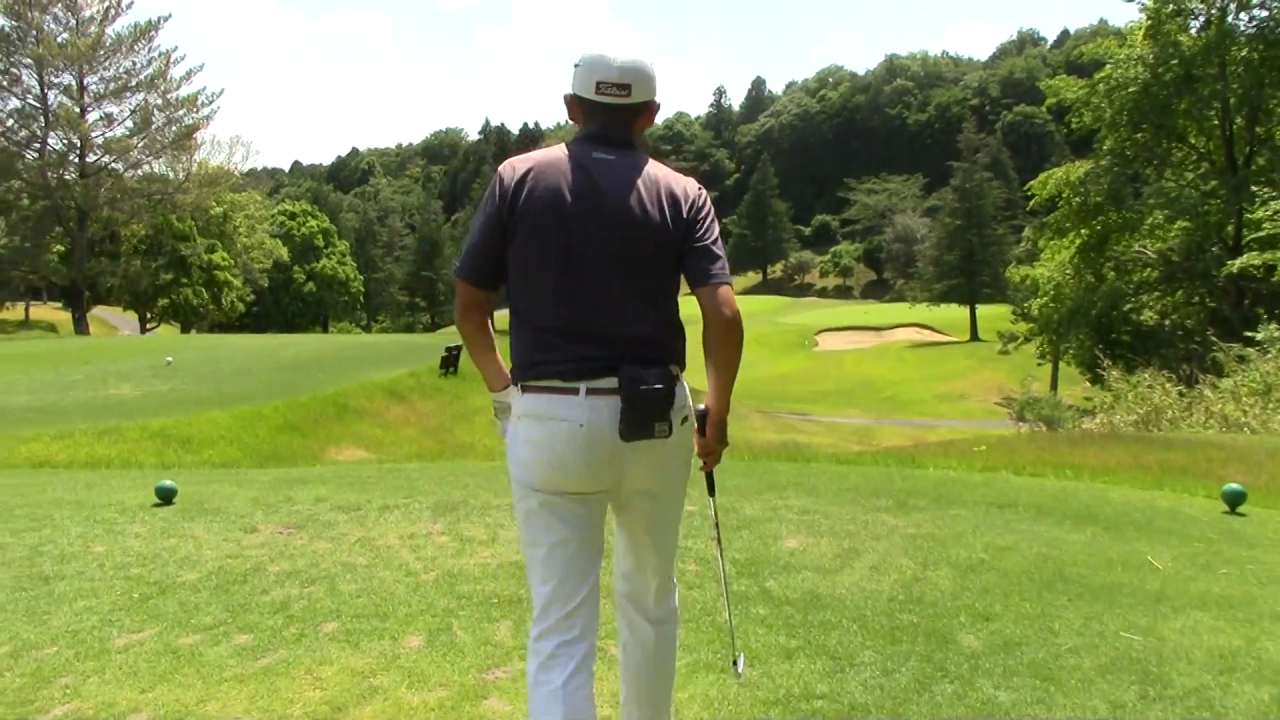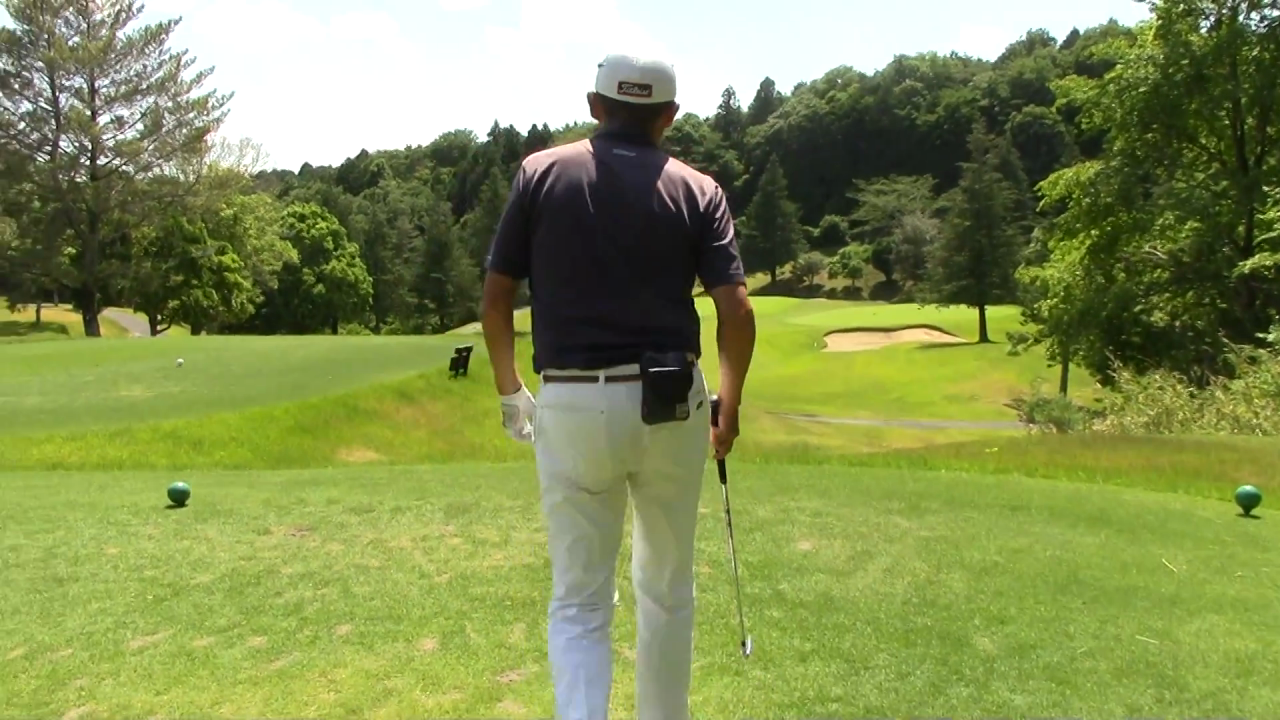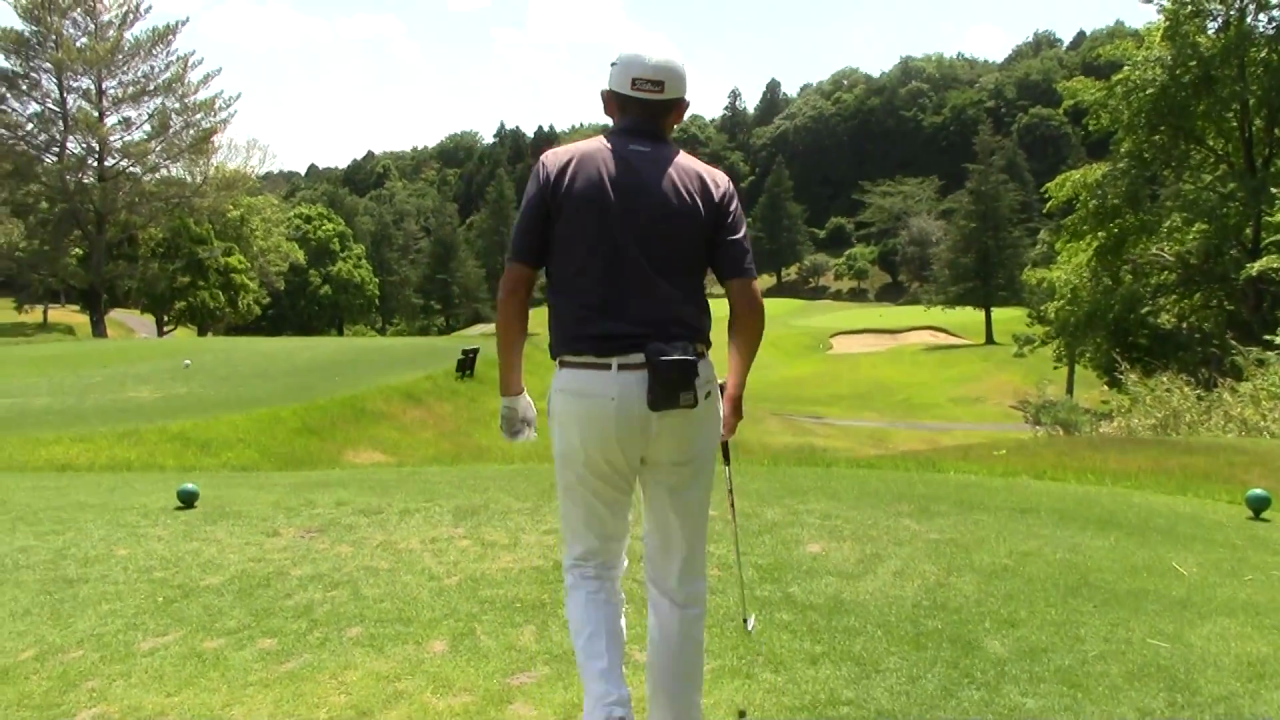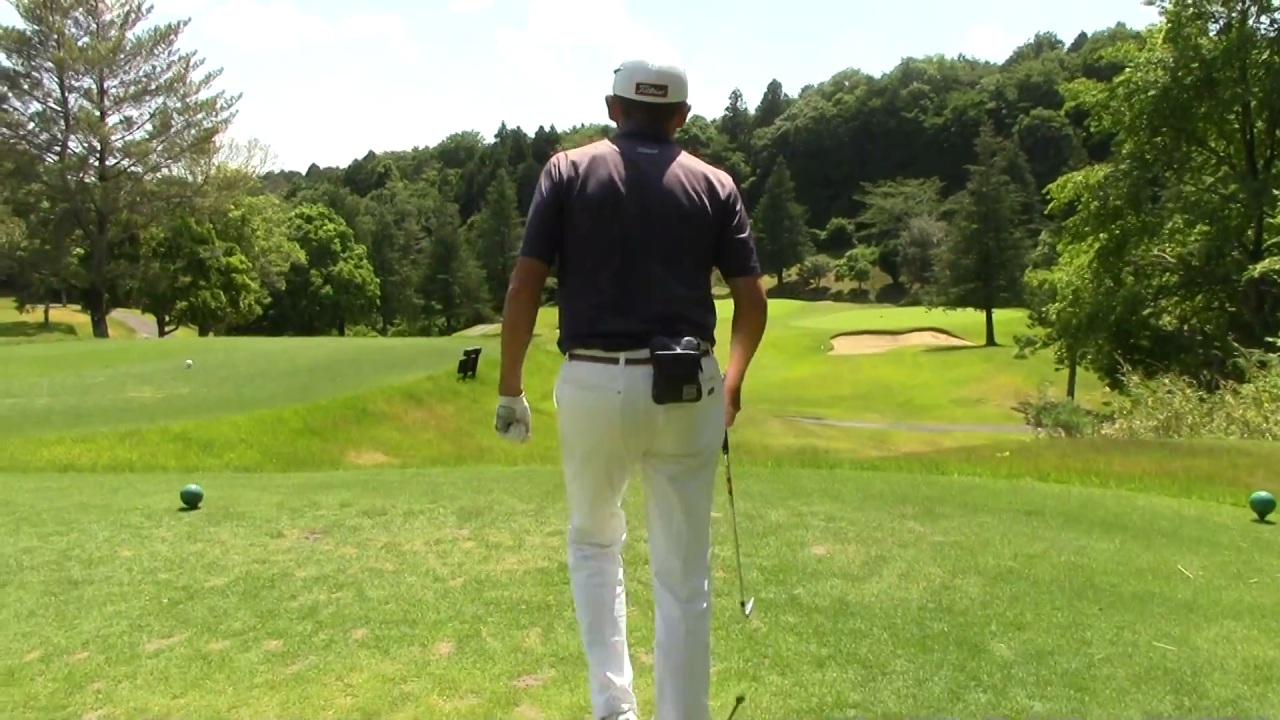
dt=0.1s
person 1, frame 1
left shoulder: (517, 178)
right shoulder: (680, 192)
left elbow: (469, 307)
right elbow: (722, 314)
left wrist: (502, 386)
right wrist: (717, 414)
left hip: (550, 419)
right hip: (652, 420)
left knee: (560, 626)
right knee: (649, 597)
person 1, frame 2
left shoulder: (541, 172)
right shoulder: (697, 190)
left elbow: (494, 297)
right elbow: (736, 312)
left wrist: (510, 390)
right wrist: (729, 406)
left hip: (571, 406)
right hip: (670, 409)
left knee: (578, 606)
right knee: (667, 590)
person 1, frame 3
left shoulder: (558, 167)
right shoulder: (710, 183)
left elbow: (513, 288)
right elbow: (748, 304)
left wrist: (510, 388)
right wrist: (734, 390)
left hip: (586, 391)
right hip: (682, 395)
left knee: (590, 569)
right knee: (678, 583)
person 1, frame 4
left shoulder: (568, 170)
right shoulder: (714, 184)
left elbow: (524, 284)
right elbow: (752, 301)
left wrist: (509, 388)
right wrist: (733, 381)
left hip: (591, 386)
right hip: (686, 389)
left knee: (593, 544)
right knee: (683, 580)
